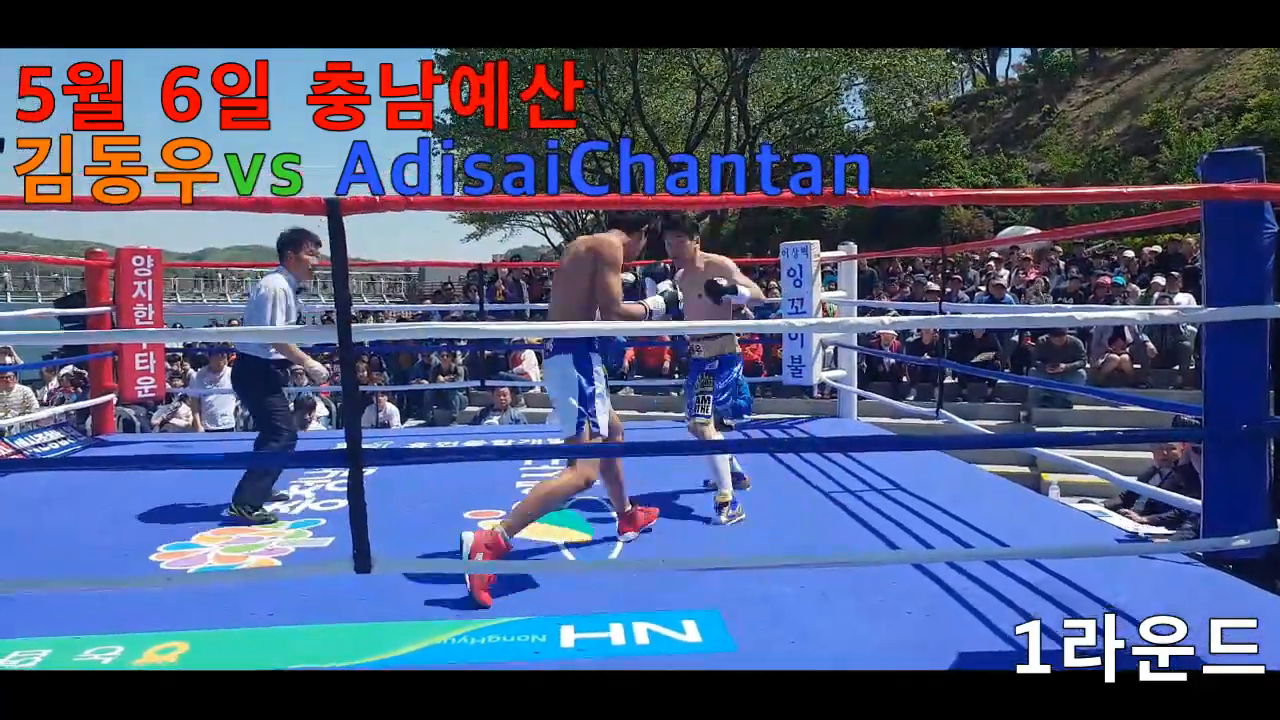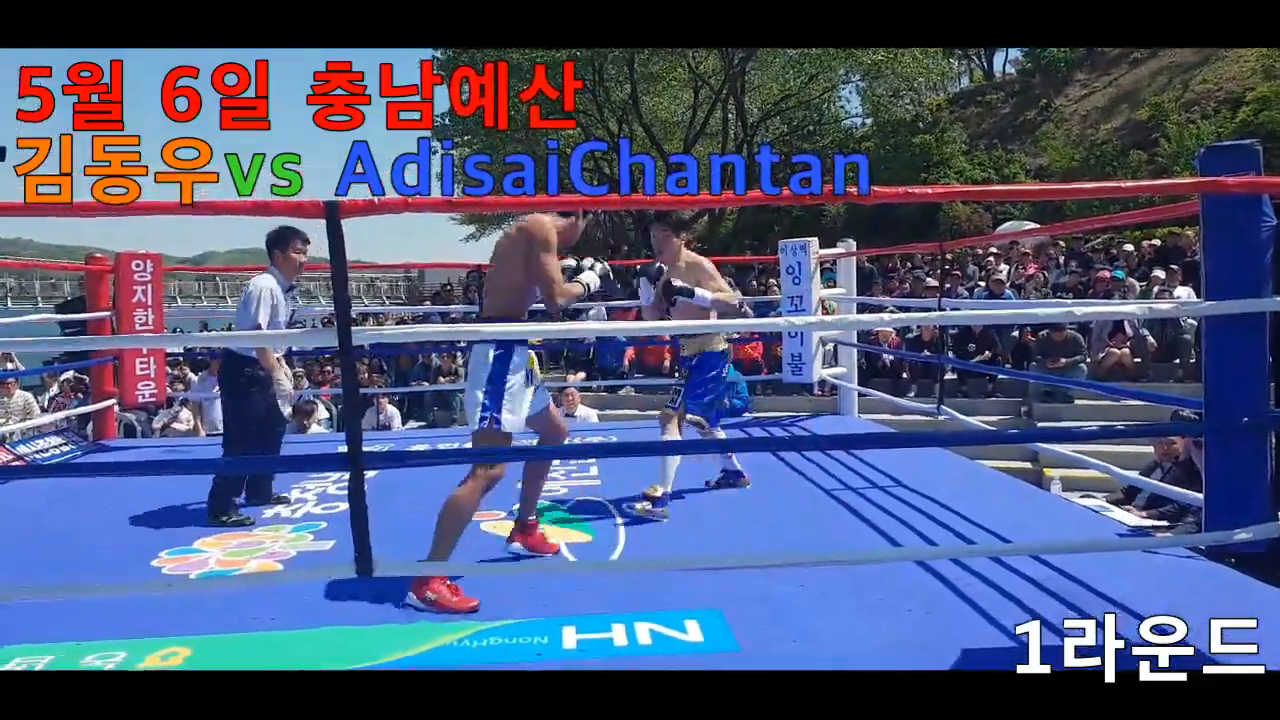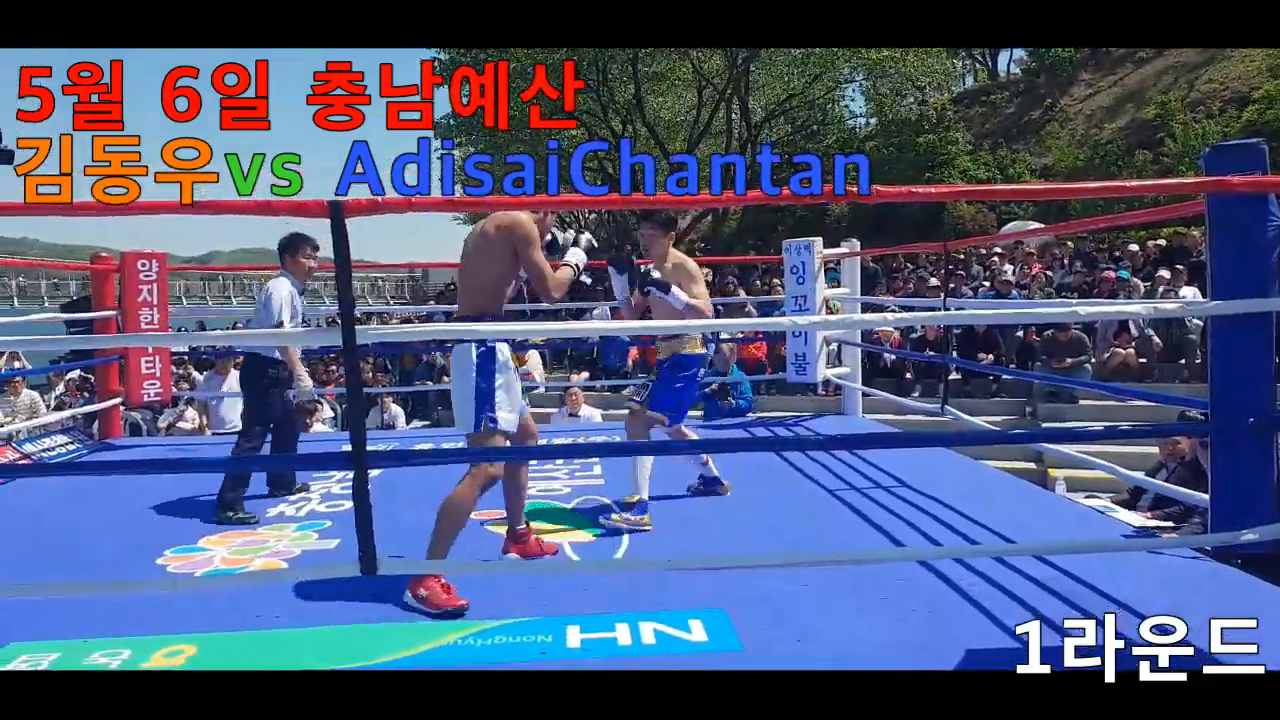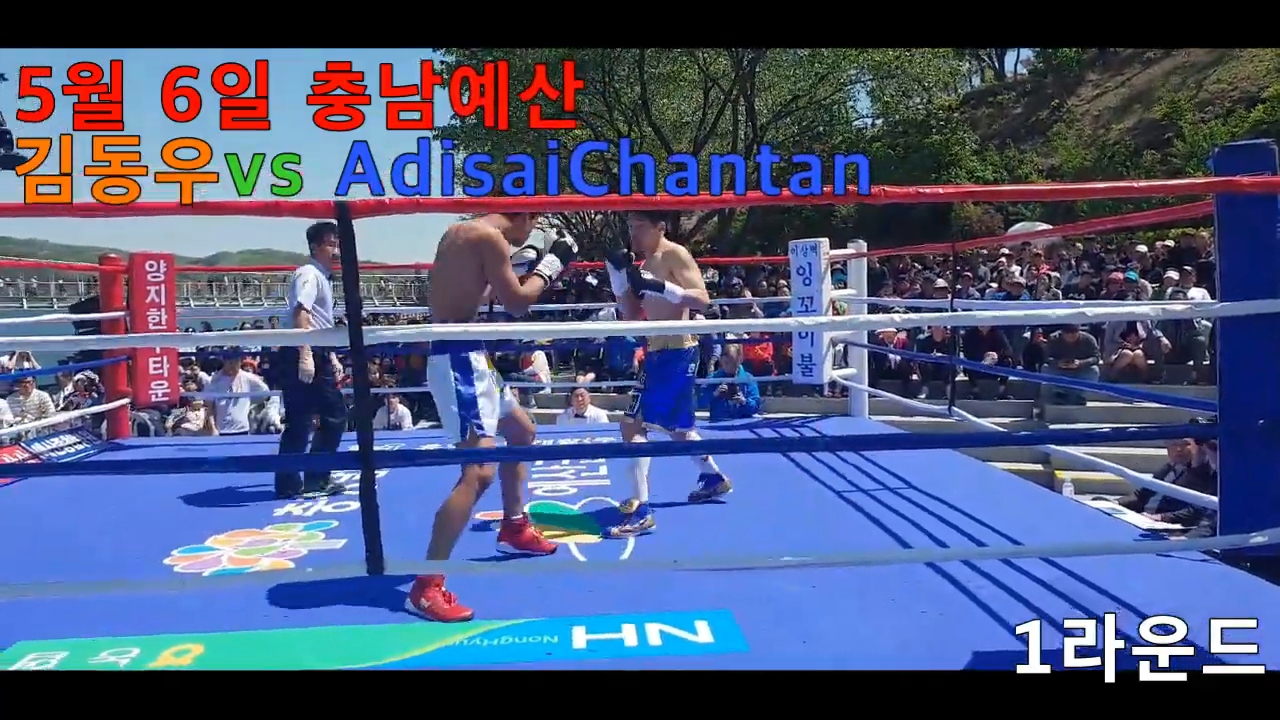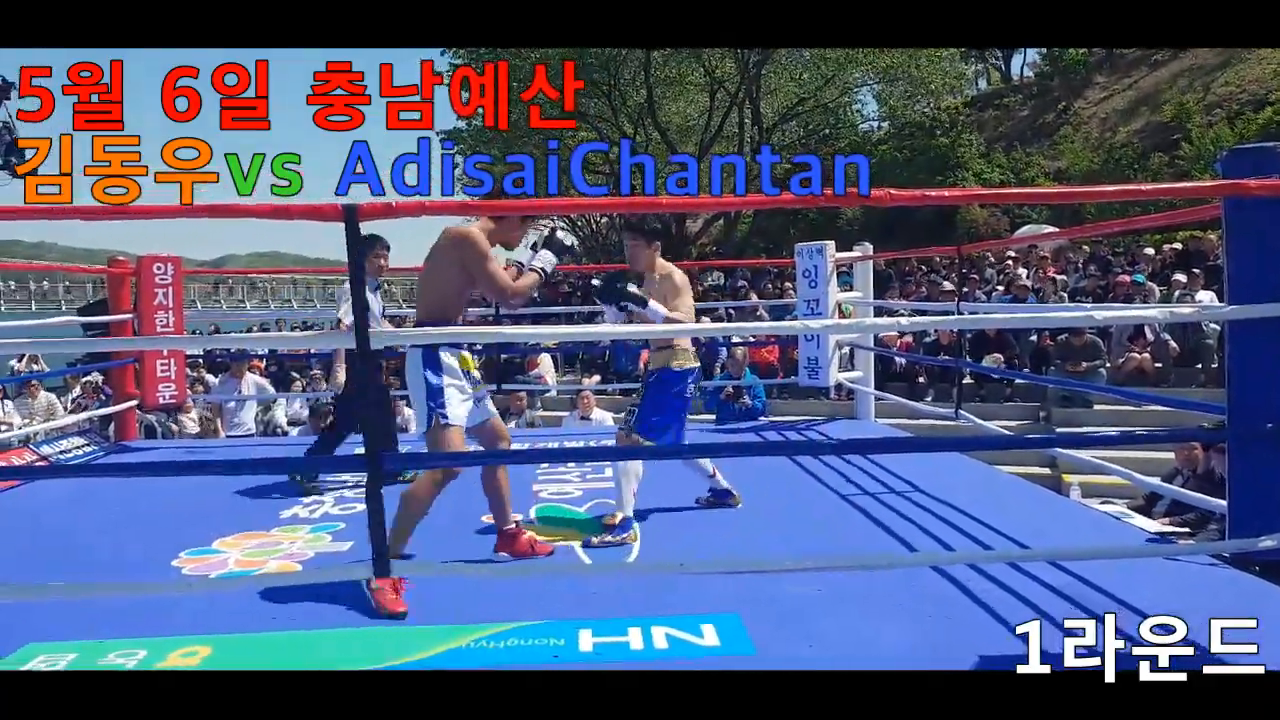
dt=0.3s
person 1, frame 1
left shoulder: (578, 246)
right shoulder: (608, 246)
right elbow: (613, 313)
left wrist: (621, 283)
right wrist: (653, 307)
left hip: (566, 355)
right hip: (576, 358)
left knee: (612, 435)
right knee: (584, 470)
left ankle: (628, 518)
right ankle: (488, 544)
person 1, frame 2
left shoulder: (522, 232)
right shoulder: (541, 227)
right elbow: (556, 298)
left wrist: (568, 275)
right wrist: (590, 279)
left hip: (512, 350)
right hip: (503, 351)
left knee: (554, 431)
right knee: (488, 469)
left ankle: (525, 530)
right ankle: (427, 580)
person 1, frame 3
left shoulder: (490, 226)
right shoulder: (520, 224)
right elbow: (551, 290)
left wrist: (539, 252)
right wrist: (577, 255)
left hip: (485, 346)
right hip: (482, 348)
left knee: (524, 437)
right knee: (485, 468)
left ankle: (518, 538)
right ankle: (425, 579)
person 1, frame 4
left shoulder: (459, 232)
right shoulder: (488, 236)
right elbow: (518, 302)
left wrist: (520, 263)
right wrist: (553, 261)
left hip: (465, 353)
right hip: (459, 357)
left knee: (522, 432)
right knee: (479, 472)
left ankle: (514, 529)
right ankle: (426, 587)
person 1, frame 5
left shoulder: (470, 238)
right shoulder: (466, 238)
left elbow: (497, 290)
right elbow: (509, 295)
left wrist: (537, 261)
right wrist: (545, 258)
left hip: (452, 354)
right hip: (433, 357)
left knee: (497, 443)
right knee: (445, 464)
left ankle: (510, 537)
person 2, frame 1
left shoulder: (719, 265)
right shoulder: (678, 276)
left elbow: (759, 296)
left wrist: (731, 291)
left hip: (723, 355)
right hip: (698, 356)
left knee: (702, 424)
right knee: (700, 423)
left ankle: (730, 502)
right ankle: (734, 474)
person 2, frame 2
left shoulder: (698, 266)
right shoulder: (664, 273)
left elbow: (732, 302)
right elbow: (651, 319)
left wrist: (691, 293)
right wrist: (646, 285)
left hip: (708, 352)
right hip: (691, 353)
left knee: (670, 418)
right knee: (702, 419)
left ankle: (659, 497)
right ankle: (734, 472)
person 2, frame 3
left shoulder: (684, 267)
right shoulder: (649, 271)
left elbow: (705, 312)
right elbow: (633, 316)
left wrist: (667, 290)
right wrist: (619, 279)
left hip: (685, 356)
right hip: (670, 356)
left knee: (639, 421)
right knee: (671, 425)
left ankle: (638, 507)
right ankle: (712, 479)
person 2, frame 4
left shoulder: (676, 254)
right shoulder: (645, 262)
left elbow: (702, 299)
right elbow: (631, 314)
left wrist: (660, 287)
right wrist: (618, 273)
left hip: (676, 350)
right hip: (659, 350)
left knee: (632, 424)
right knee: (677, 426)
left ankle: (639, 511)
right ankle: (713, 477)
person 2, frame 5
left shoulder: (670, 277)
right shoulder: (648, 282)
left elbow: (685, 322)
left wrist: (644, 305)
right wrist: (613, 306)
left hip: (673, 369)
right hip: (666, 369)
left knee: (628, 438)
right knee: (667, 441)
left ankle: (622, 524)
right ankle: (722, 490)
person 3, frame 1
left shoulder: (285, 286)
right shoulder: (277, 287)
right elbow: (274, 337)
left wrist: (301, 363)
right wrist: (308, 363)
left hip: (263, 370)
right hip: (258, 372)
left knee: (272, 433)
right knee: (282, 437)
left ankle: (257, 490)
right ankle: (245, 501)
person 3, frame 2
left shoulder: (281, 288)
right shoulder: (264, 286)
left wrist: (282, 368)
right wrist: (277, 376)
left hip: (256, 371)
right hip: (242, 371)
left knee: (273, 428)
right knee: (240, 440)
left ankle: (259, 490)
right ankle: (221, 507)
person 3, frame 3
left shoulder: (292, 290)
right shoulder: (281, 288)
left wrist: (292, 373)
right wrist: (300, 373)
left hip: (273, 371)
right hip: (264, 371)
left knee: (289, 426)
right knee: (253, 436)
left ankle: (282, 483)
right ankle: (229, 504)
person 3, frame 4
left shoulder: (322, 277)
right shoulder: (309, 274)
right elbow: (300, 315)
left wrist: (332, 358)
right wrist: (305, 355)
left hip: (314, 356)
right hip: (305, 357)
left knee: (298, 421)
right knee: (335, 415)
left ankle: (288, 483)
right ankle: (317, 478)
person 3, frame 5
left shoulder: (372, 288)
right shoulder: (354, 288)
left elbow: (378, 324)
right elbow: (342, 327)
right wrist: (339, 367)
left knee: (344, 422)
left ankle: (306, 470)
